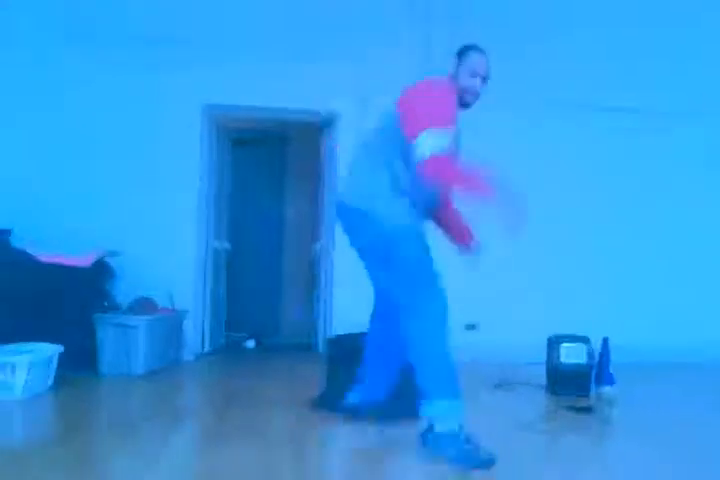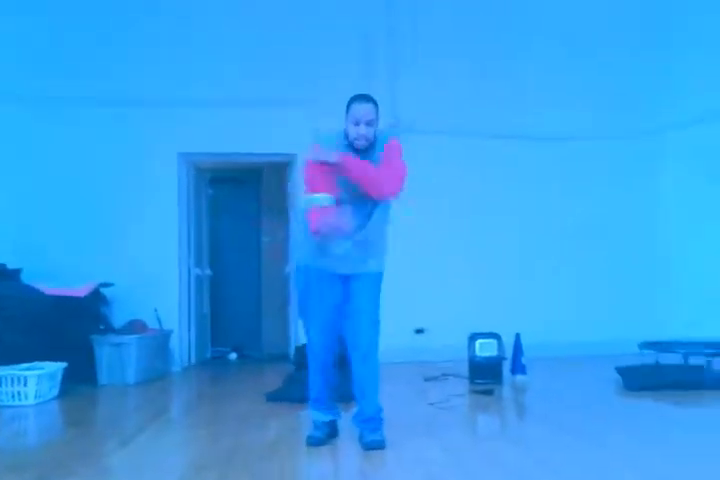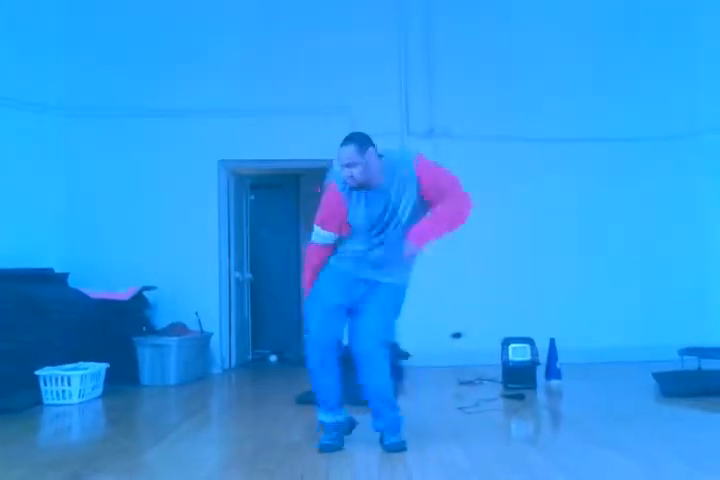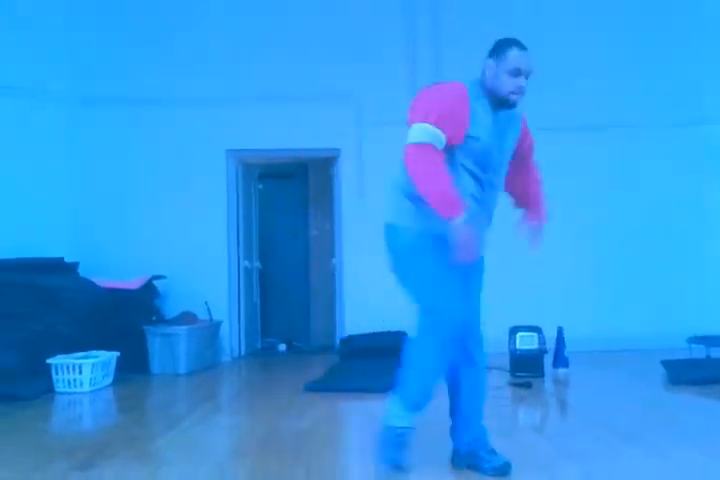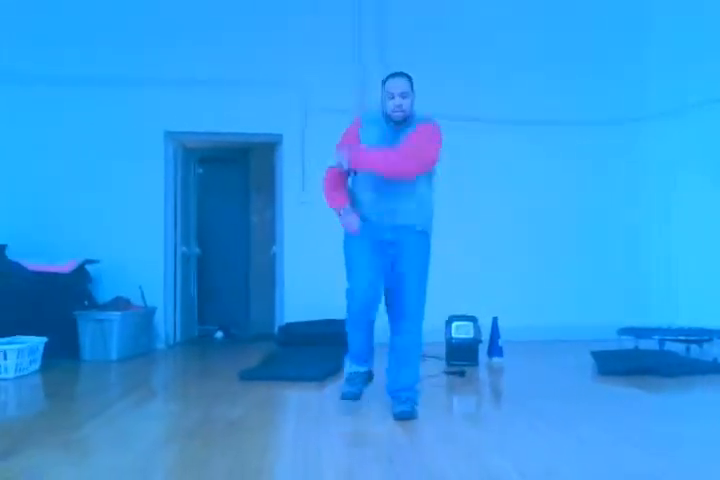
dt=1s
person 1, frame 1
left shoulder: (442, 110)
right shoulder: (433, 94)
right elbow: (432, 163)
left wrist: (462, 235)
right wrist: (488, 187)
left hip: (387, 216)
right hip: (375, 212)
left knee: (396, 308)
right knee: (425, 306)
left ankle: (368, 395)
person 1, frame 2
left shoulder: (389, 149)
right shoulder: (322, 153)
left elbow: (387, 187)
right elbow: (318, 214)
left wrist: (342, 160)
right wrist: (335, 221)
left hip: (363, 265)
right hip: (318, 261)
left knee: (362, 342)
right knee: (320, 341)
left ankle: (370, 422)
right ankle: (323, 416)
person 1, frame 3
left shoulder: (414, 167)
right shoulder: (339, 184)
left elbow: (458, 203)
right elbow: (321, 240)
left wrist: (419, 233)
right wrist: (308, 288)
left hip: (384, 279)
right hip: (344, 270)
left knee: (369, 348)
right knee: (318, 336)
left ankle: (388, 424)
right ankle: (334, 419)
person 1, frame 4
left shoulder: (513, 119)
right shoulder: (453, 98)
left elbow: (521, 170)
right elbow: (419, 156)
left wrist: (534, 210)
right wrist: (455, 216)
left hip: (457, 242)
right hip: (419, 233)
left knee: (466, 337)
right knee: (448, 314)
left ankle: (471, 445)
right ankle: (401, 418)
person 1, frame 5
left shoulder: (427, 130)
right shoulder: (362, 126)
left elbow: (408, 164)
right elbow: (336, 175)
left wrist: (357, 157)
right wrist: (344, 210)
left hip: (410, 235)
right hip: (363, 232)
left knee: (407, 315)
right knee: (362, 299)
left ankle: (404, 394)
right ankle: (358, 365)
